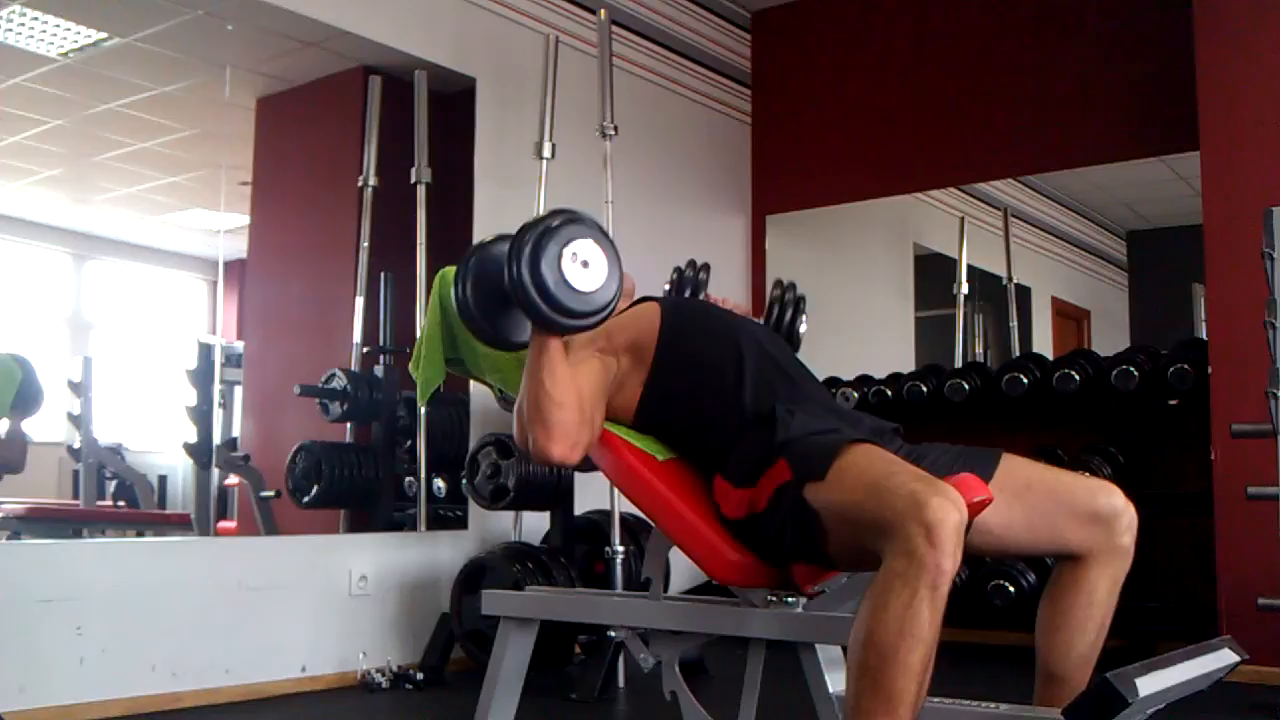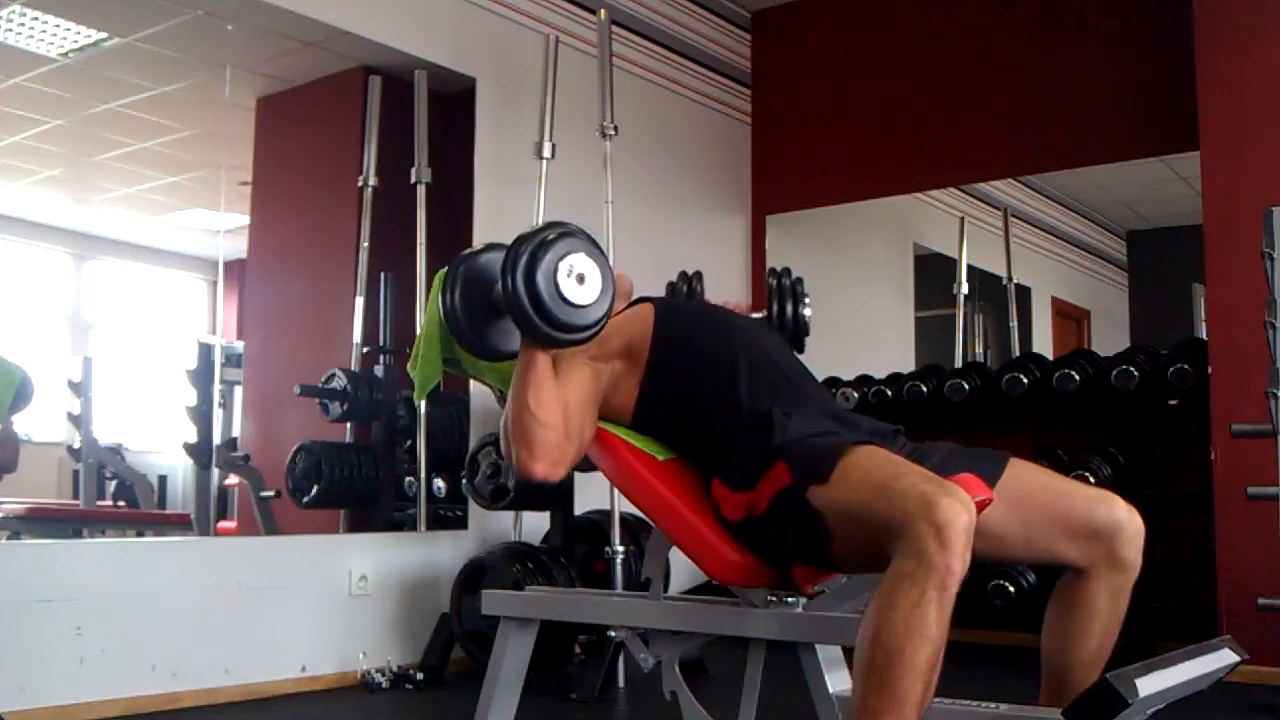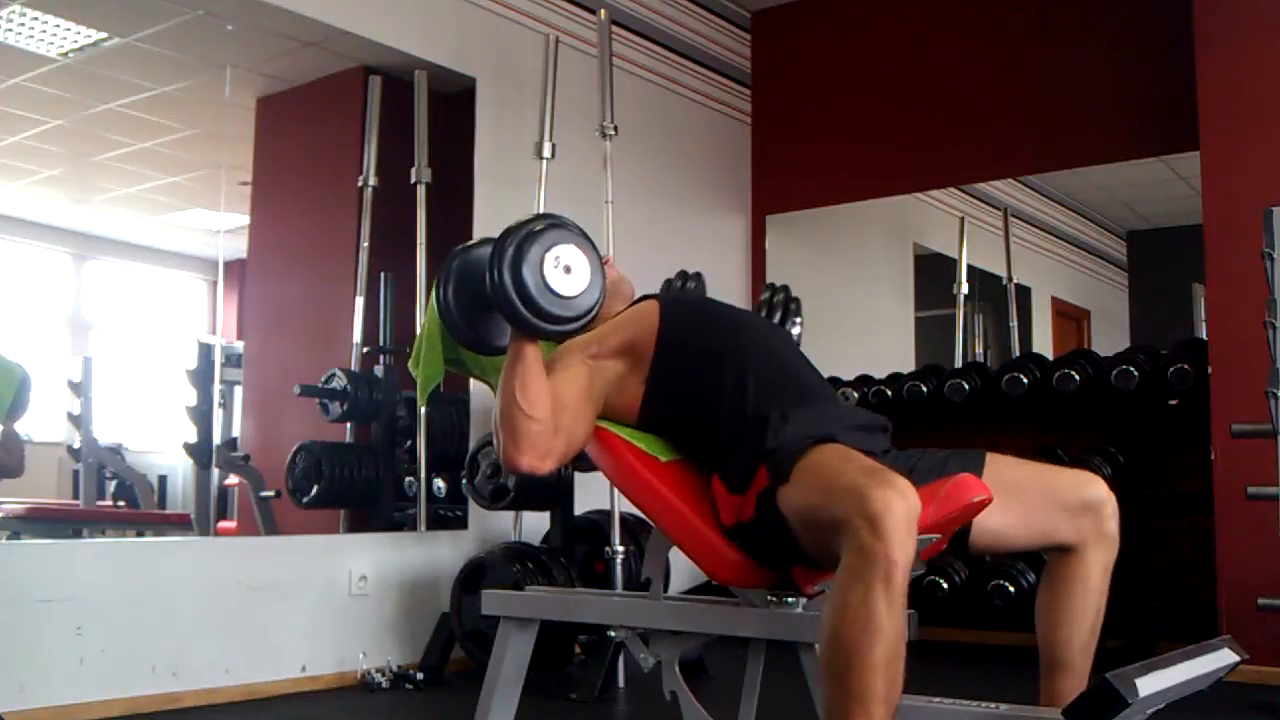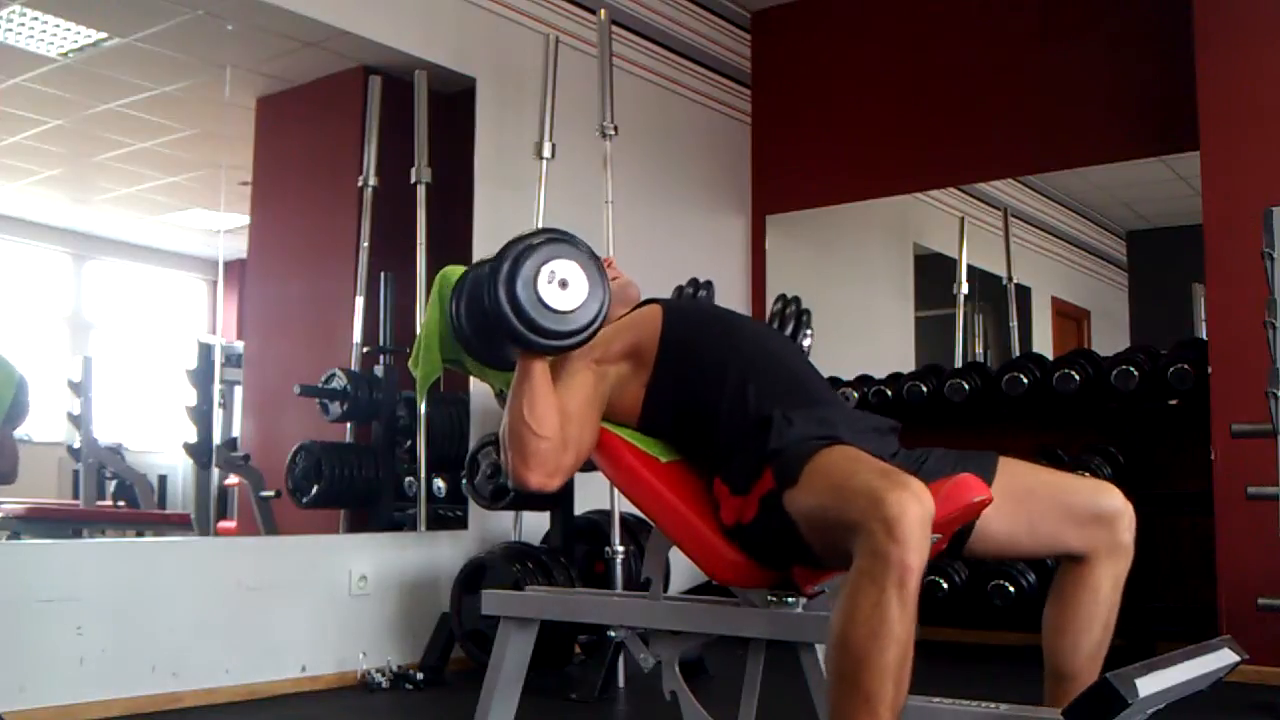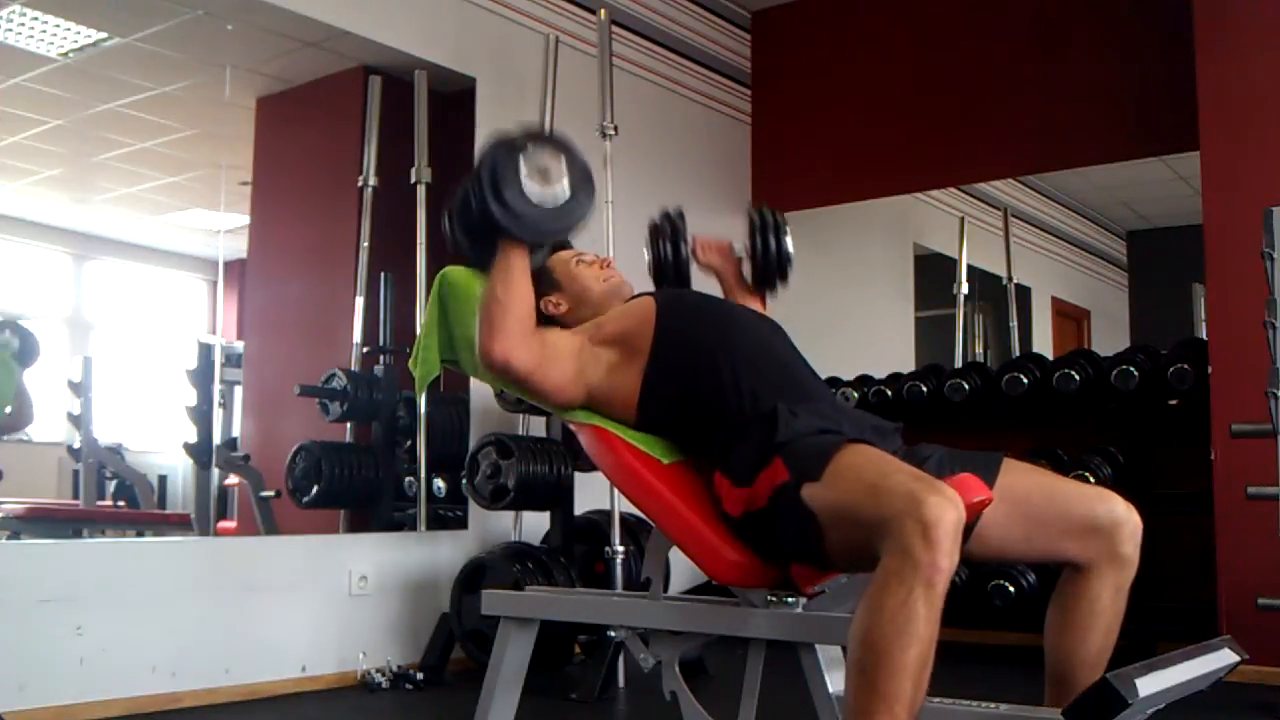
dt=0.5s
person 1, frame 1
left shoulder: (662, 325)
right shoulder: (595, 342)
right elbow: (557, 442)
left wrist: (738, 325)
left hip: (858, 441)
right hip: (779, 458)
left knee: (1108, 517)
right knee: (931, 523)
person 1, frame 2
left shoulder: (660, 327)
right shoulder: (589, 347)
right elbow: (540, 458)
left wrist: (746, 327)
right wrist: (535, 333)
left hip: (855, 435)
right hip: (781, 456)
left knee: (1115, 531)
right knee: (941, 524)
person 1, frame 3
left shoulder: (663, 324)
right shoulder: (593, 349)
right elbow: (530, 452)
left hip: (861, 452)
right hip: (778, 460)
left knee: (1091, 506)
right knee: (884, 513)
person 1, frame 4
left shoulder: (671, 330)
right shoulder: (595, 354)
right elbow: (537, 468)
left wrist: (773, 356)
right wrist: (534, 343)
left hip: (865, 443)
right hip: (780, 454)
left knee: (1106, 519)
right knee: (895, 516)
person 1, frame 5
left shoulder: (666, 326)
right shoulder: (584, 349)
right elbow: (509, 351)
left wrist: (734, 280)
right wrist: (518, 236)
left hip: (853, 433)
right hip: (778, 455)
left knee: (1112, 526)
right knee: (929, 520)
